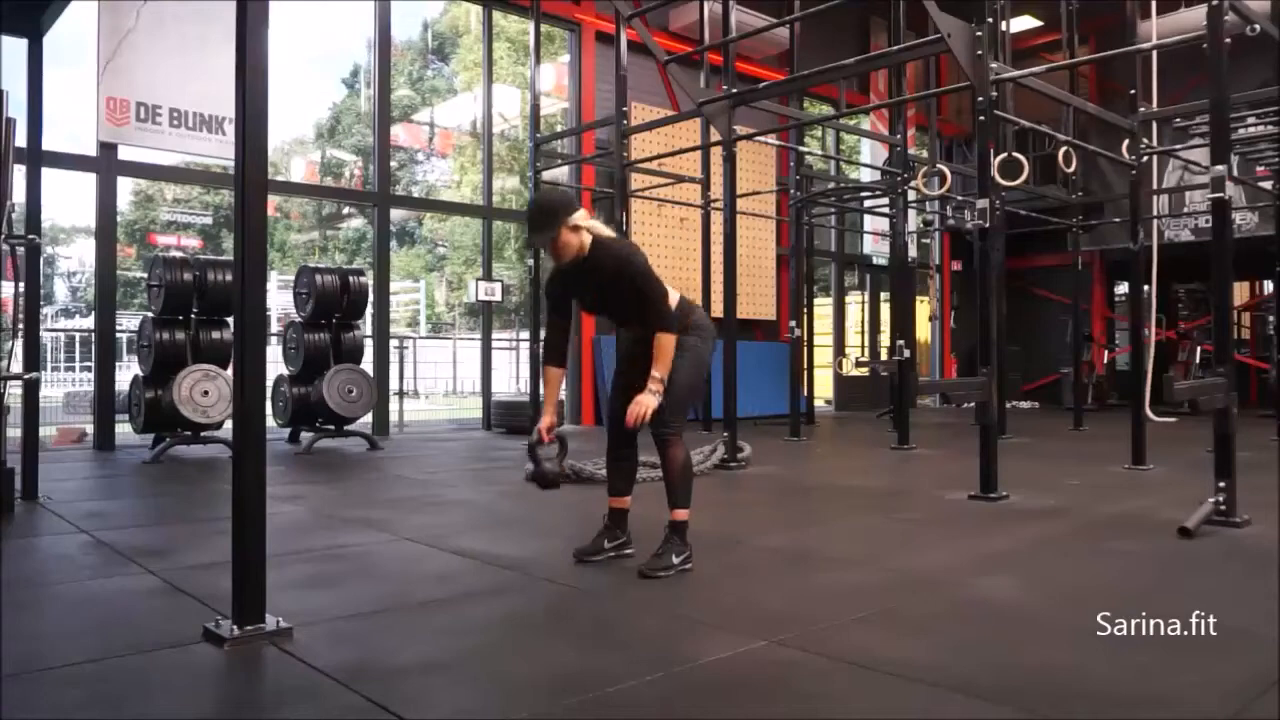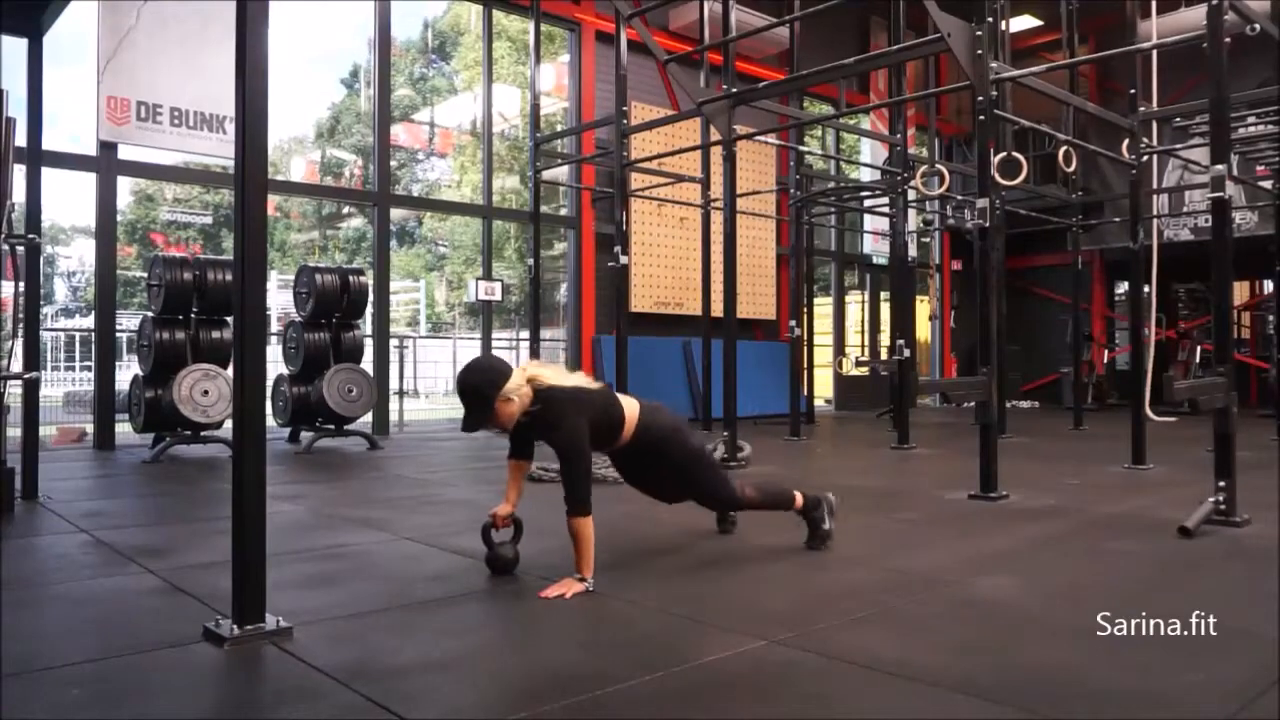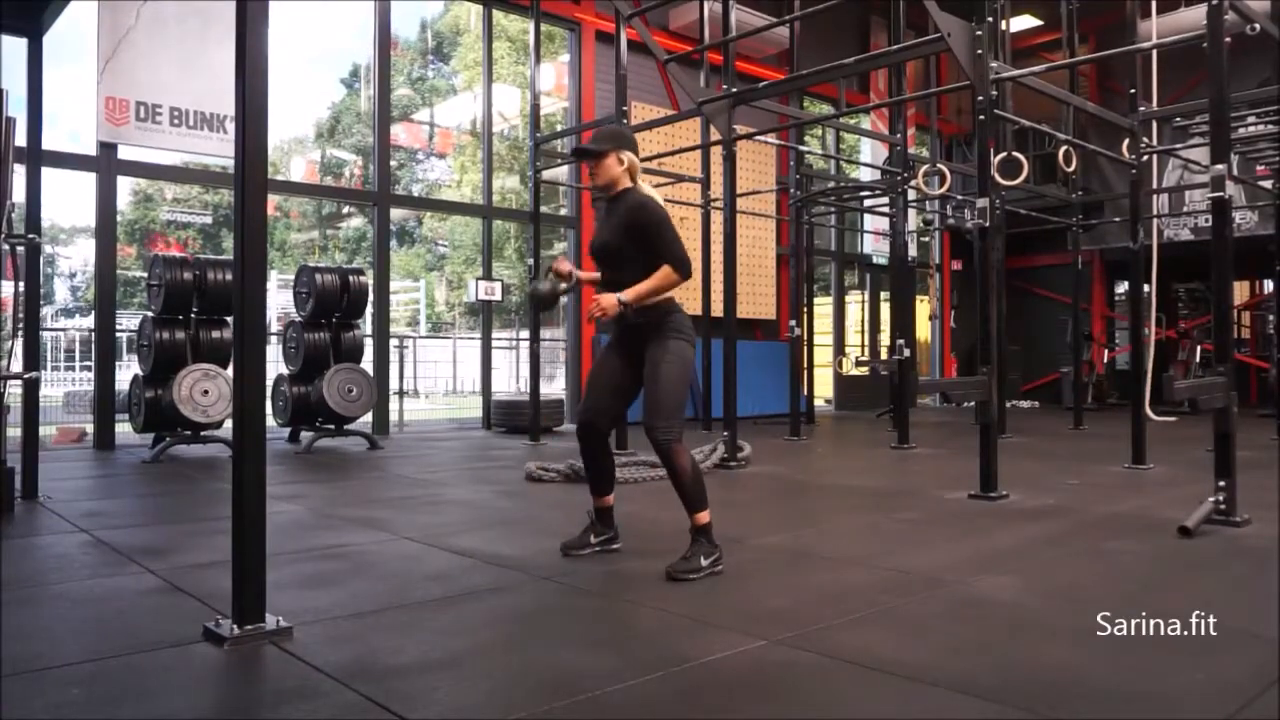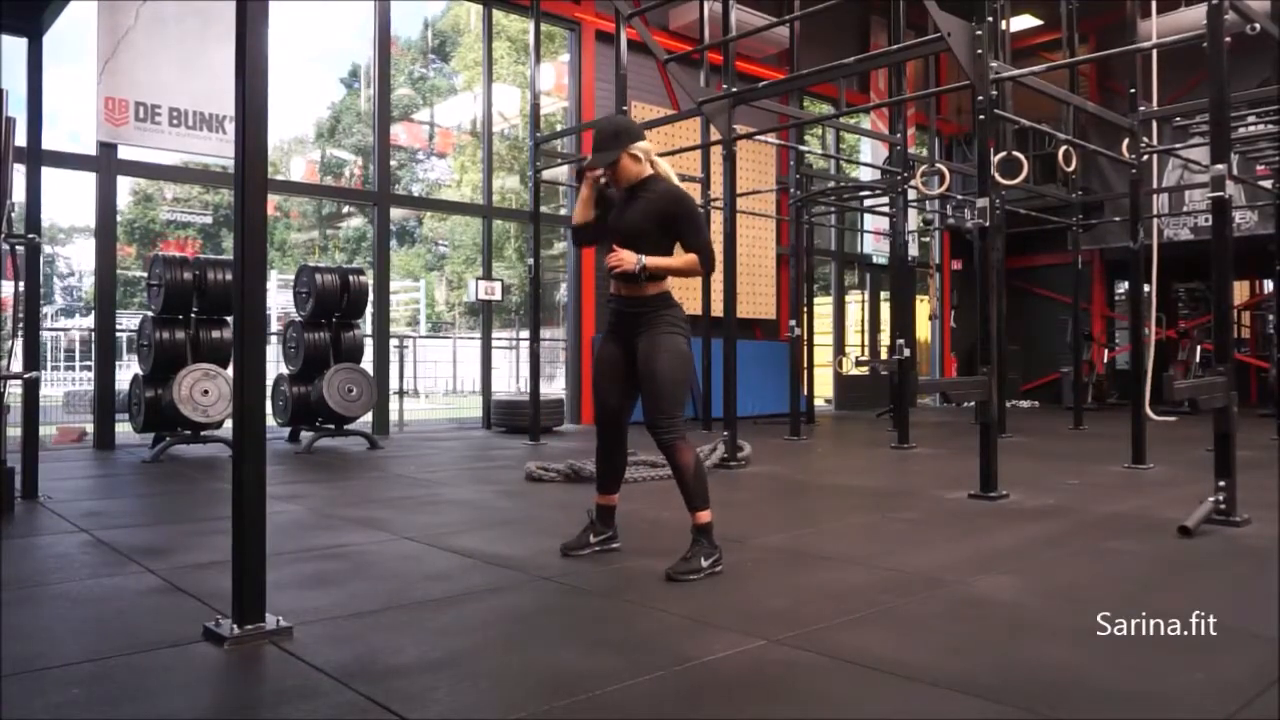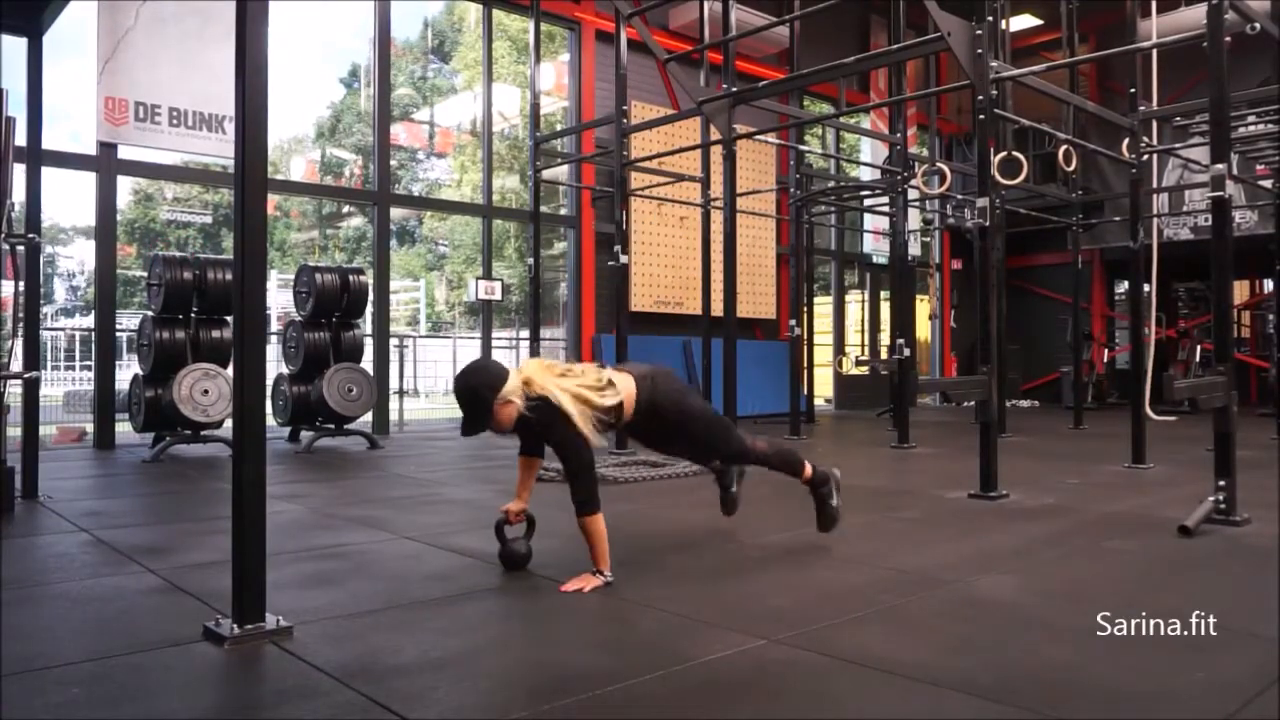
dt=1s
person 1, frame 1
left shoulder: (620, 257)
right shoulder: (561, 278)
left elbow: (665, 324)
right elbow: (555, 346)
left wrist: (654, 387)
right wrist: (549, 410)
left hip: (685, 335)
right hip: (640, 338)
left knee: (665, 426)
right knee: (619, 423)
left ankle: (679, 541)
right ankle: (617, 532)
person 1, frame 2
left shoulder: (560, 412)
right shoulder: (522, 394)
left elbow: (578, 497)
right elbow: (520, 452)
left wrist: (584, 577)
right wrist: (508, 505)
left hip: (654, 435)
right hip: (627, 444)
left knee: (724, 494)
right knee: (674, 489)
left ankle: (815, 506)
right ankle: (726, 492)
person 1, frame 3
left shoulder: (641, 206)
right shoulder: (605, 212)
left elbow: (680, 267)
left wrist: (623, 299)
right wrist: (575, 273)
left hip: (665, 330)
right hip: (625, 334)
left knee: (662, 433)
right knee: (590, 425)
left ankle: (706, 544)
right ankle: (604, 527)
person 1, frame 4
left shoulder: (670, 196)
right shoulder: (621, 196)
left elbow: (703, 259)
right elbow: (582, 232)
left wrist: (643, 263)
right wrist: (591, 185)
left hip: (658, 322)
right hip: (618, 323)
left knee: (666, 429)
right knee: (608, 423)
left ankle: (706, 545)
right ankle: (604, 527)
person 1, frame 5
left shoulder: (553, 412)
right shoulder: (524, 394)
left elbow: (586, 496)
right elbow: (530, 448)
left wrist: (601, 572)
right wrist: (521, 500)
left hip: (661, 396)
right hip: (634, 382)
left knee: (736, 448)
right knee: (690, 447)
left ankle: (820, 480)
right ankle: (725, 471)
